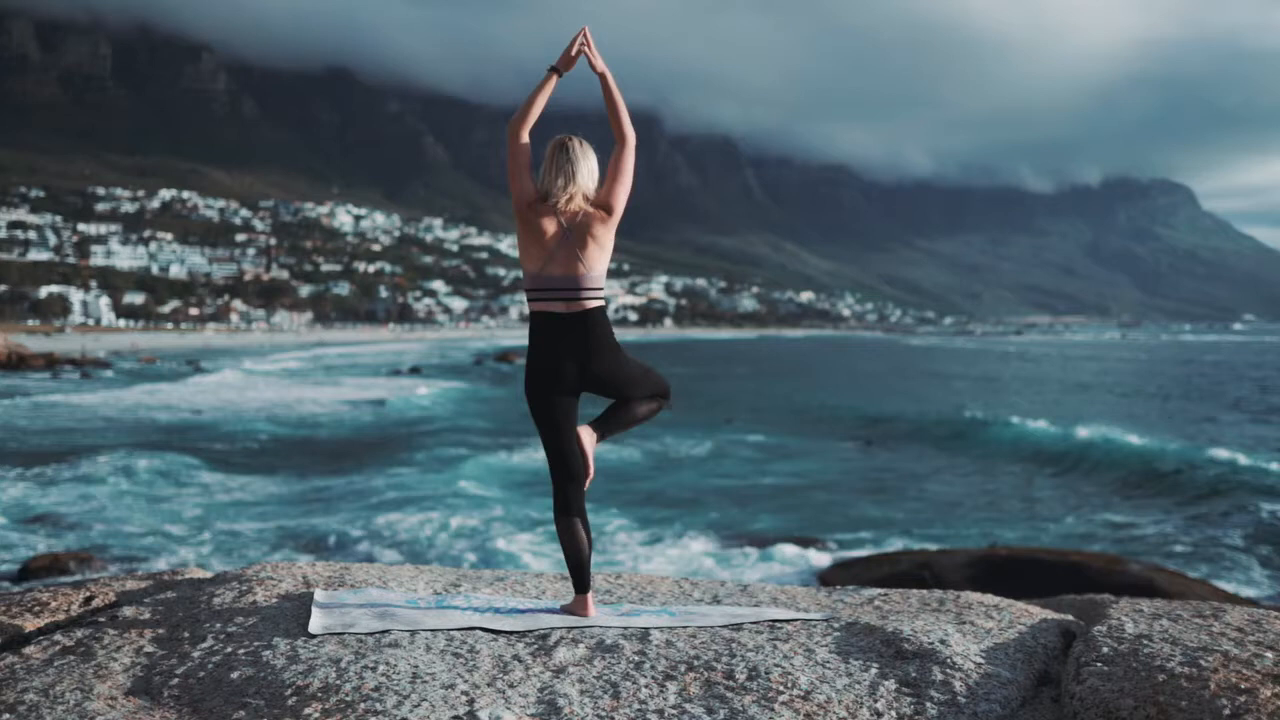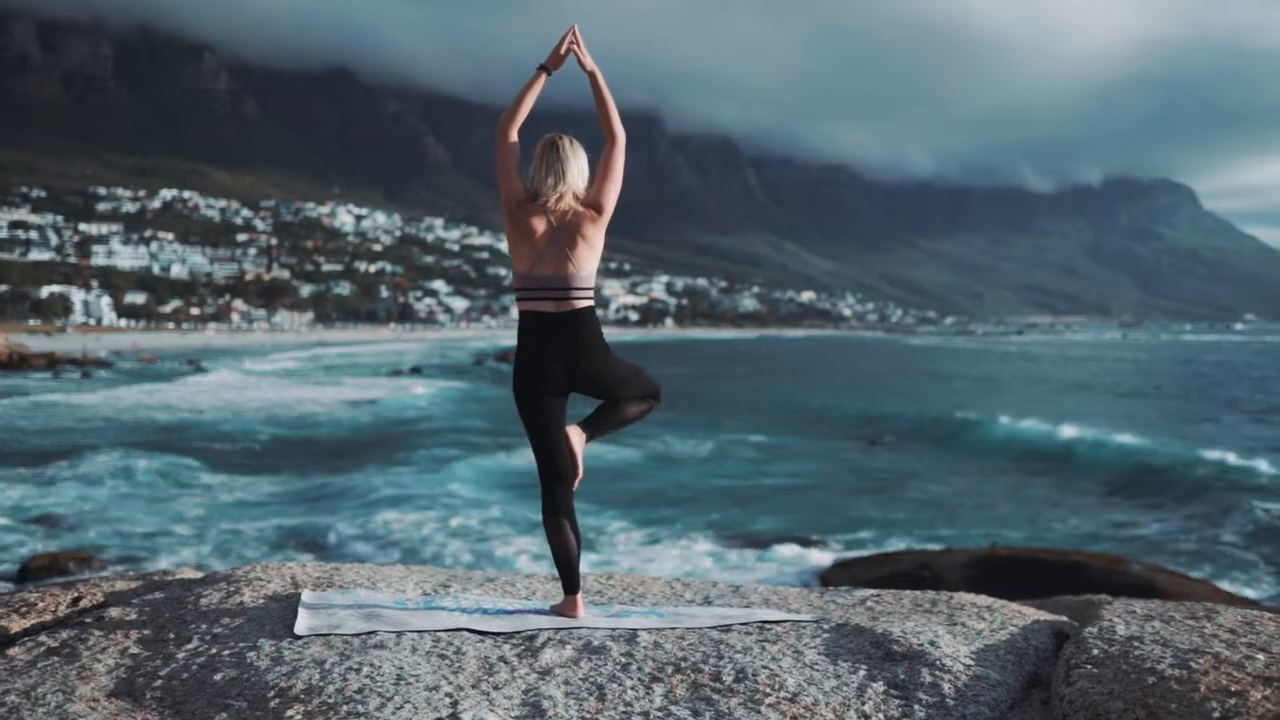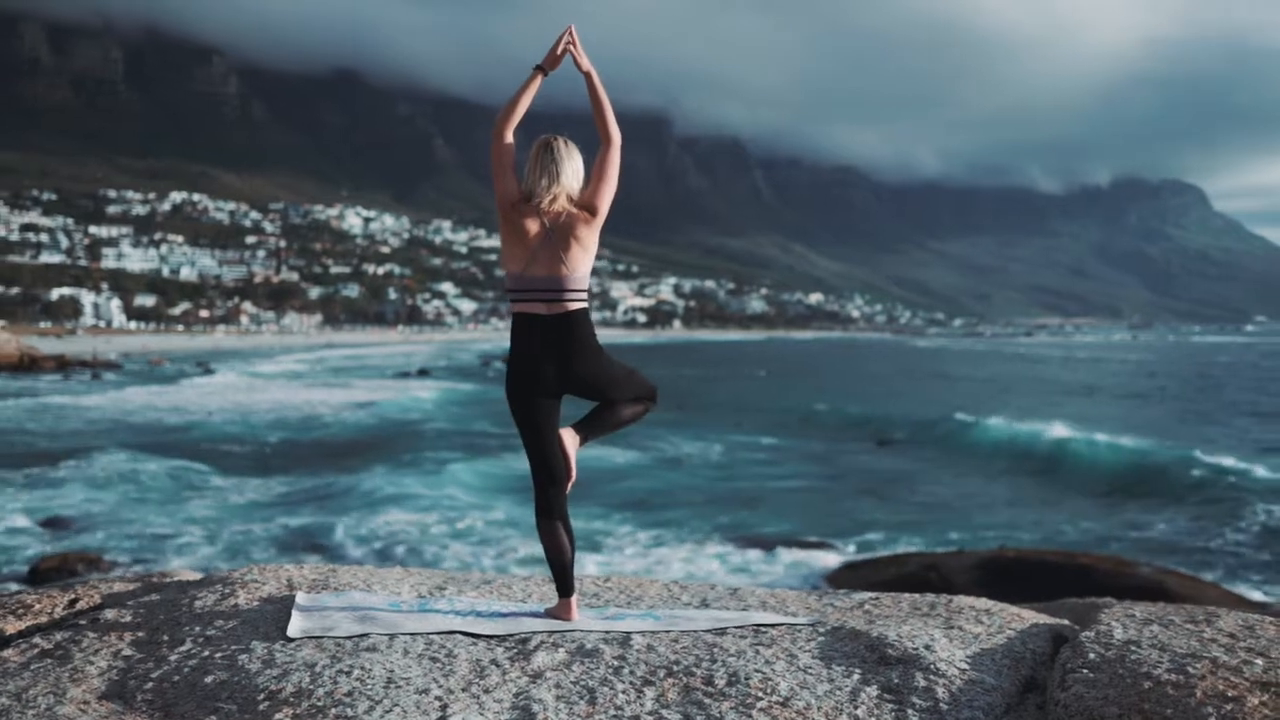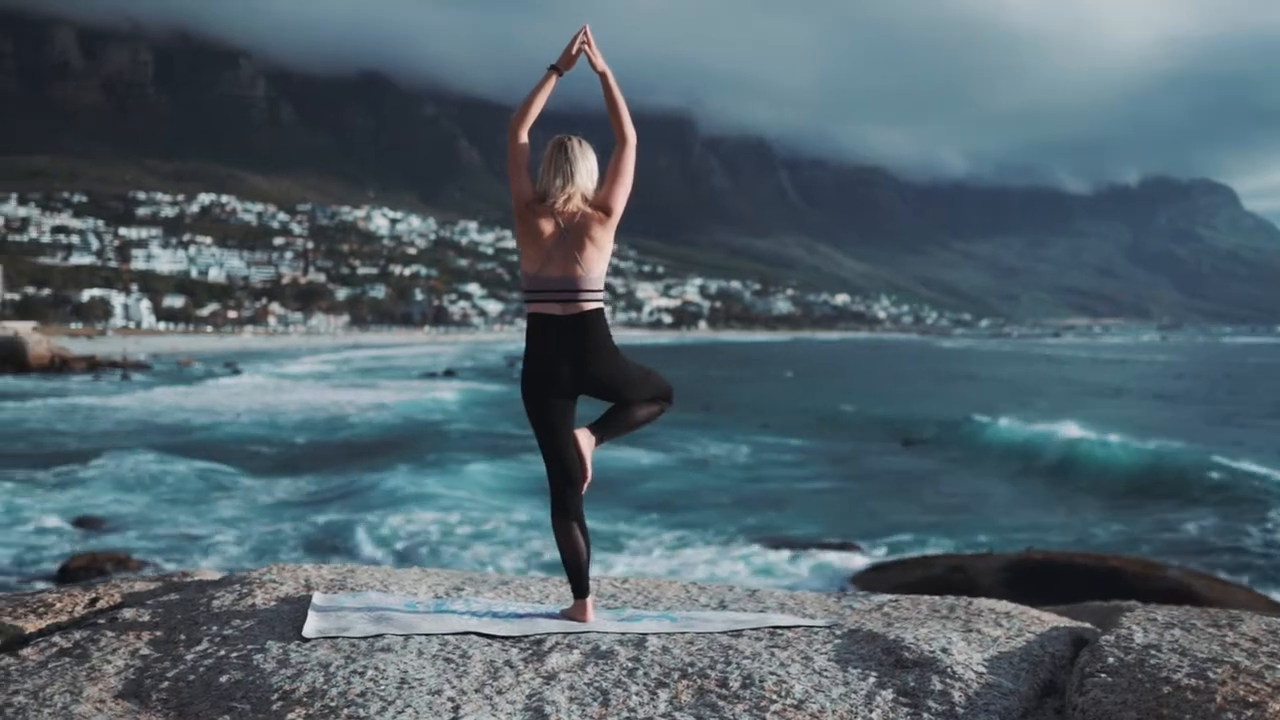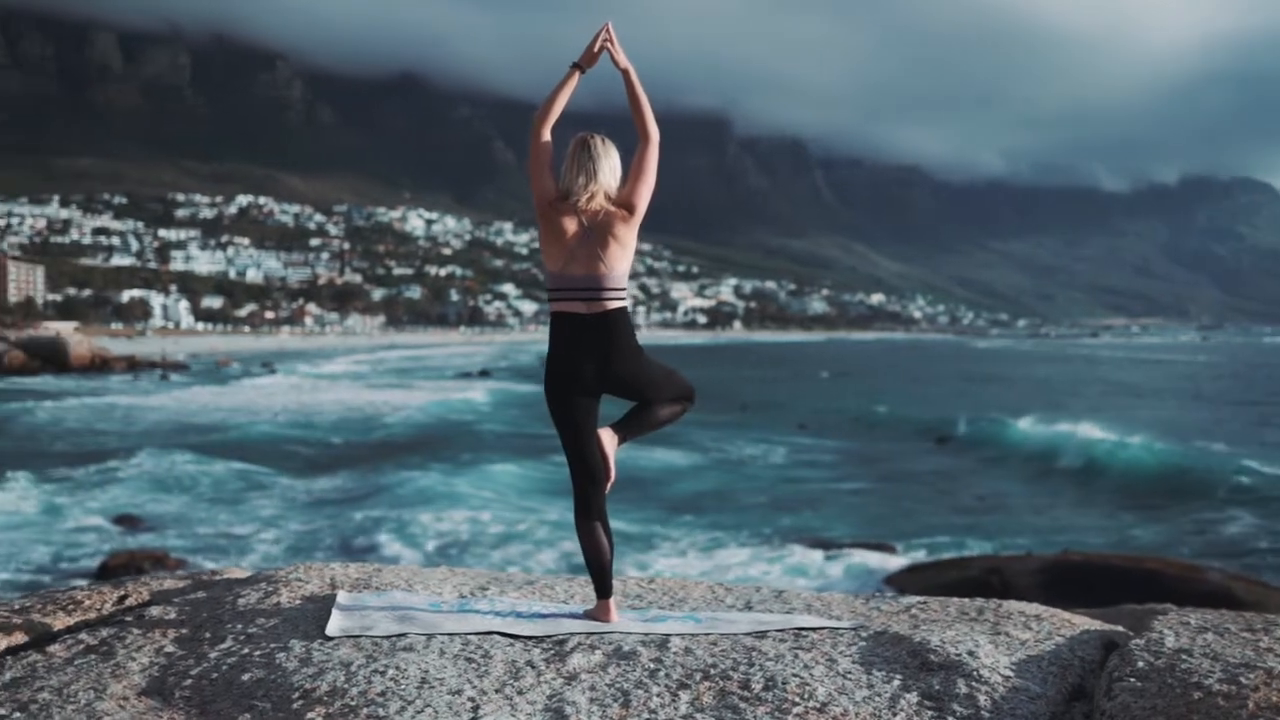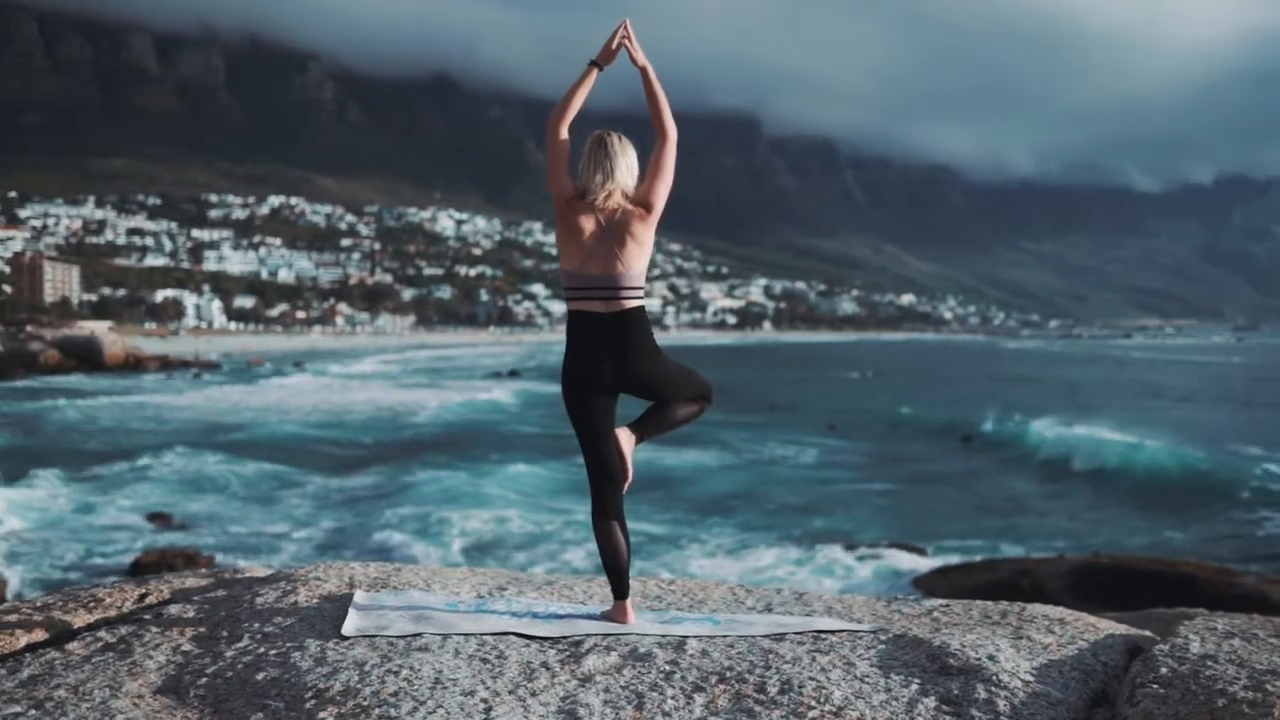
dt=0.4s
person 1, frame 1
left shoulder: (530, 216)
right shoulder: (604, 217)
left elbow: (517, 134)
right elbow: (627, 139)
left wrist: (559, 70)
right wrist: (601, 70)
left hip: (546, 358)
right hip: (596, 352)
left knee: (567, 485)
right knee: (658, 390)
left ankle: (583, 598)
right ankle: (595, 432)
person 1, frame 2
left shoulder: (519, 215)
right shoulder: (594, 217)
left elbow: (507, 132)
right elbow: (617, 138)
left wrist: (547, 69)
right wrist: (590, 69)
left hip: (535, 358)
right hip: (585, 352)
left knee: (555, 485)
right knee: (649, 392)
left ankle: (573, 599)
right ankle: (584, 433)
person 1, frame 3
left shoulder: (513, 216)
right shoulder: (588, 218)
left elbow: (502, 133)
right elbow: (612, 139)
left wrist: (544, 69)
right wrist: (586, 69)
left hip: (527, 359)
right hip: (578, 354)
left knee: (548, 487)
right knee: (644, 393)
left ankle: (566, 601)
right ankle: (577, 435)
person 1, frame 4
left shoulder: (527, 217)
right shoulder: (602, 219)
left elbow: (516, 133)
right elbow: (627, 139)
left wrist: (557, 69)
right wrist: (601, 69)
left hip: (542, 360)
right hip: (593, 354)
left knee: (564, 488)
right knee: (659, 393)
left ankle: (582, 603)
right ankle: (593, 436)
person 1, frame 5
left shoulder: (550, 215)
right shoulder: (626, 217)
left elbow: (540, 131)
right elbow: (650, 136)
left wrist: (581, 66)
right wrist: (623, 66)
left hip: (566, 359)
right hip: (616, 354)
left knee: (587, 488)
right knee: (682, 393)
left ankle: (605, 604)
right ankle: (615, 435)
person 1, frame 6
left shoulder: (568, 214)
right shoulder: (643, 215)
left elbow: (557, 129)
right elbow: (668, 134)
left wrist: (598, 64)
right wrist: (642, 64)
left hip: (583, 358)
right hip: (634, 352)
left knee: (604, 488)
right knee: (698, 392)
left ankle: (622, 606)
right ankle: (633, 435)
